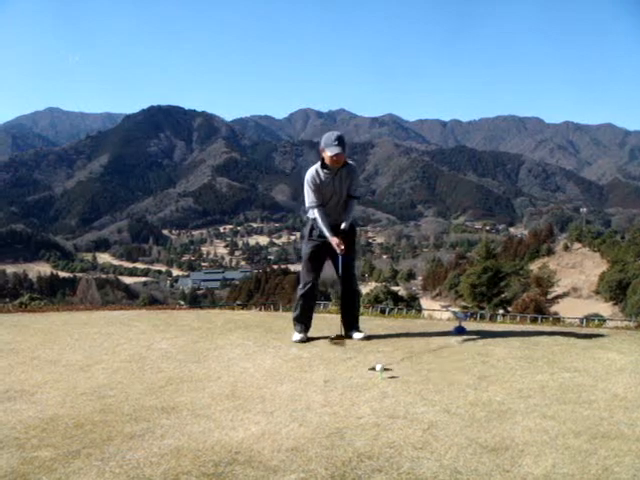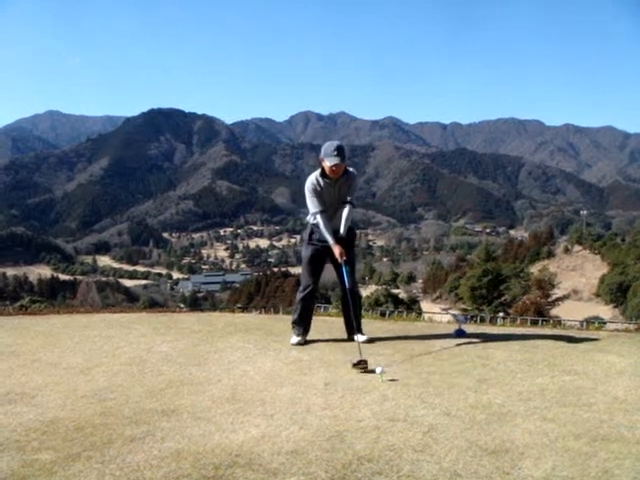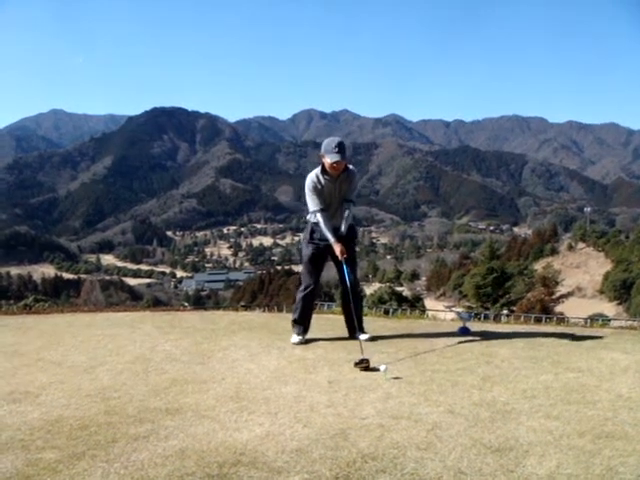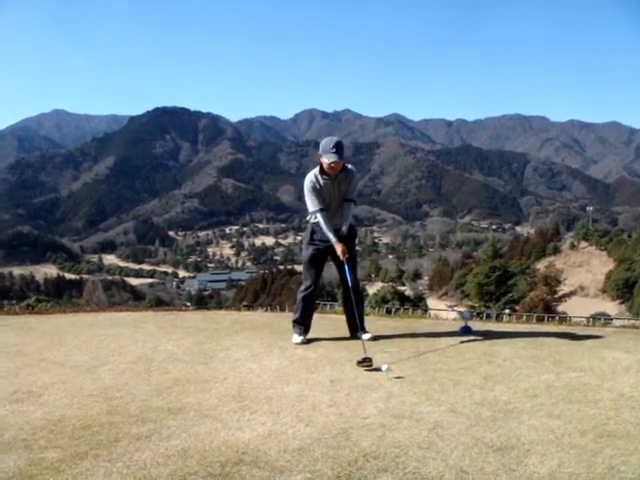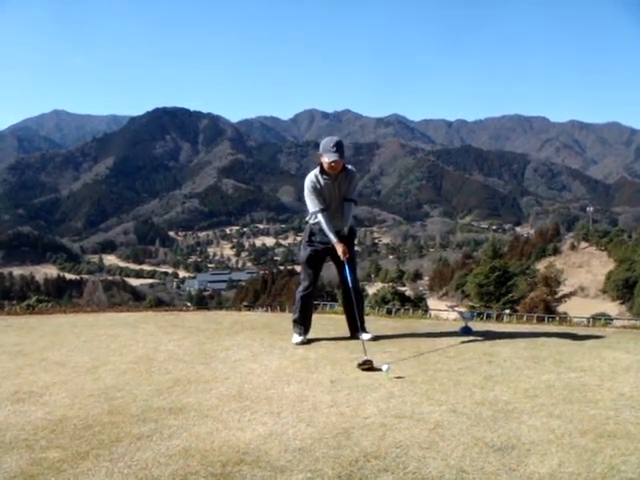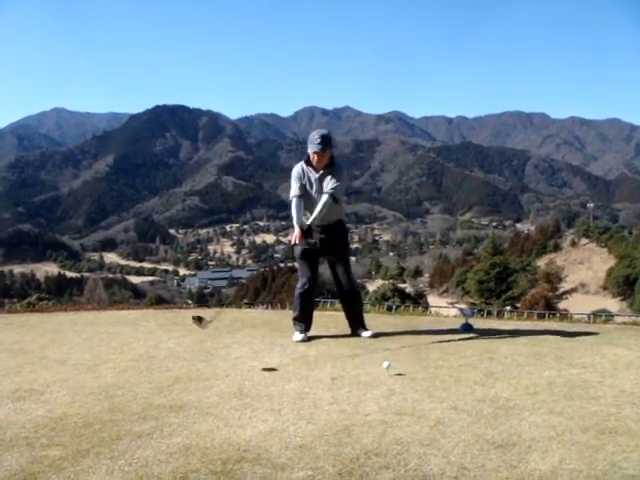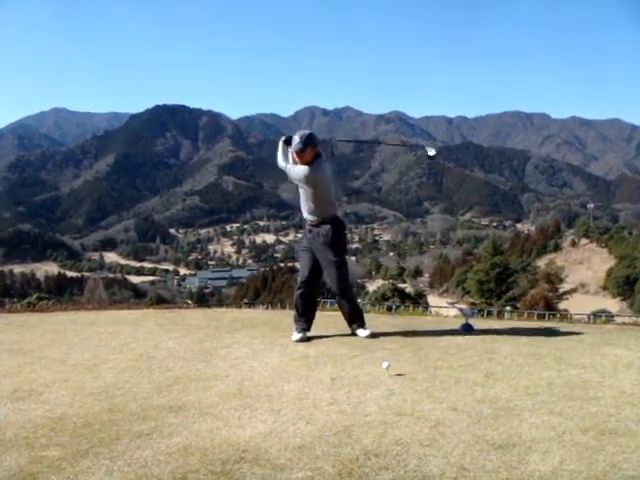
dt=0.7s
person 1, frame 1
left shoulder: (351, 170)
right shoulder: (313, 174)
left elbow: (352, 200)
right elbow: (316, 208)
left wrist: (344, 226)
right wrist: (330, 236)
left hip: (343, 230)
right hip: (317, 230)
left knee: (349, 281)
right knee: (309, 280)
left ankle: (351, 326)
right ankle: (301, 327)
person 1, frame 2
left shoulder: (351, 176)
right shoulder: (312, 182)
left elbow: (347, 207)
right elbow: (319, 215)
left wrist: (341, 236)
right wrist: (333, 244)
left hip: (342, 234)
right hip: (317, 234)
left knee: (350, 284)
right knee: (308, 283)
left ankle: (354, 329)
right ankle: (299, 330)
person 1, frame 3
left shoulder: (352, 174)
right shoulder: (313, 179)
left elbow: (347, 205)
right elbow: (319, 213)
left wrist: (341, 235)
right wrist: (334, 242)
left hip: (343, 232)
right hip: (317, 232)
left knee: (351, 282)
right knee: (309, 283)
left ankle: (356, 329)
right ankle: (299, 329)
person 1, frame 4
left shoulder: (350, 174)
right shoulder: (311, 179)
left elbow: (348, 204)
right elbow: (319, 214)
left wrist: (342, 235)
right wrist: (335, 242)
left hip: (344, 232)
right hip: (318, 233)
left knee: (351, 282)
right knee: (309, 282)
left ankle: (357, 328)
right ankle: (300, 329)
person 1, frame 5
left shoulder: (351, 174)
right shoulder: (312, 180)
left elbow: (348, 205)
right elbow: (320, 214)
left wrist: (343, 235)
right wrist: (335, 242)
left hip: (343, 233)
right hip: (317, 234)
left knee: (351, 282)
right knee: (308, 283)
left ankle: (357, 328)
right ankle: (300, 329)
person 1, frame 6
left shoulder: (337, 171)
right shoulder: (299, 170)
left elbow: (326, 199)
right elbow: (297, 200)
left wrist: (309, 224)
right wrist: (297, 227)
left hip: (334, 230)
right hip: (307, 231)
left knee: (346, 281)
right knee: (305, 282)
left ankle: (358, 325)
right ankle: (301, 327)
person 1, frame 7
left shoulder: (309, 173)
right shoulder: (317, 164)
left elbow: (283, 165)
right elbow: (292, 166)
left wrist: (282, 145)
right wrist: (288, 147)
left hip: (328, 230)
right hip: (311, 229)
left knee: (338, 281)
right knee: (305, 281)
left ankle: (357, 324)
right ankle: (301, 327)
